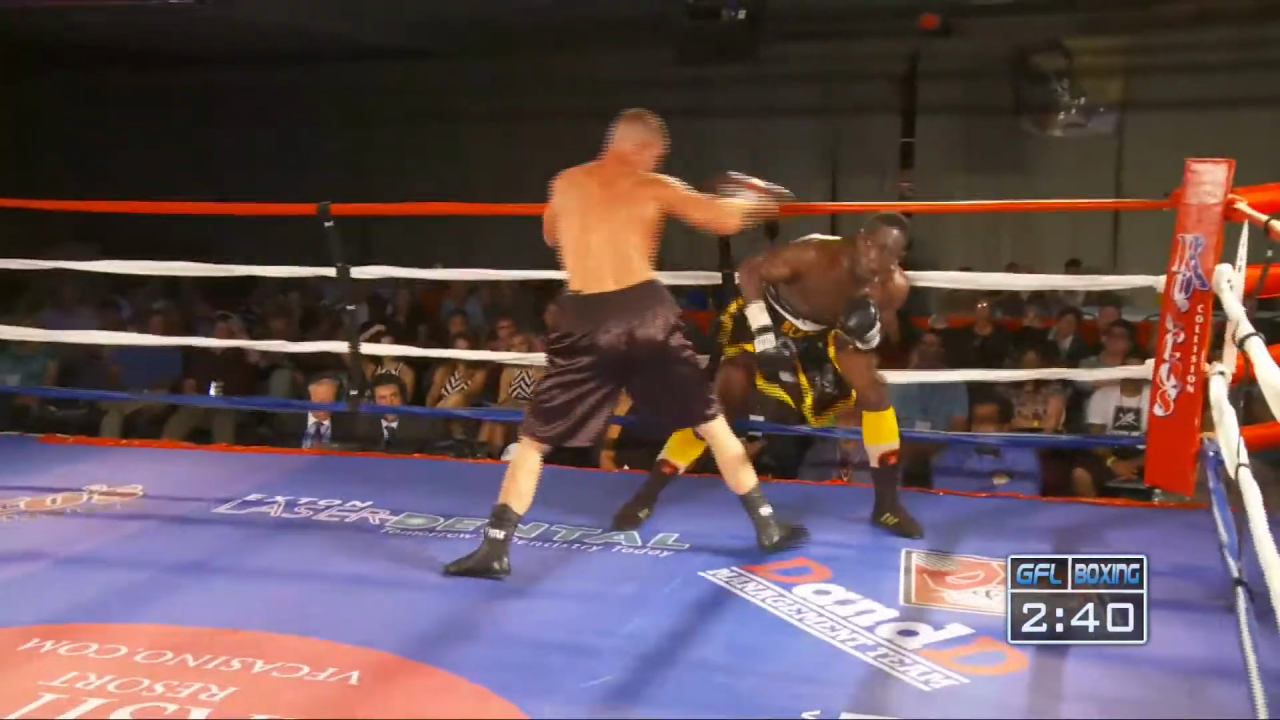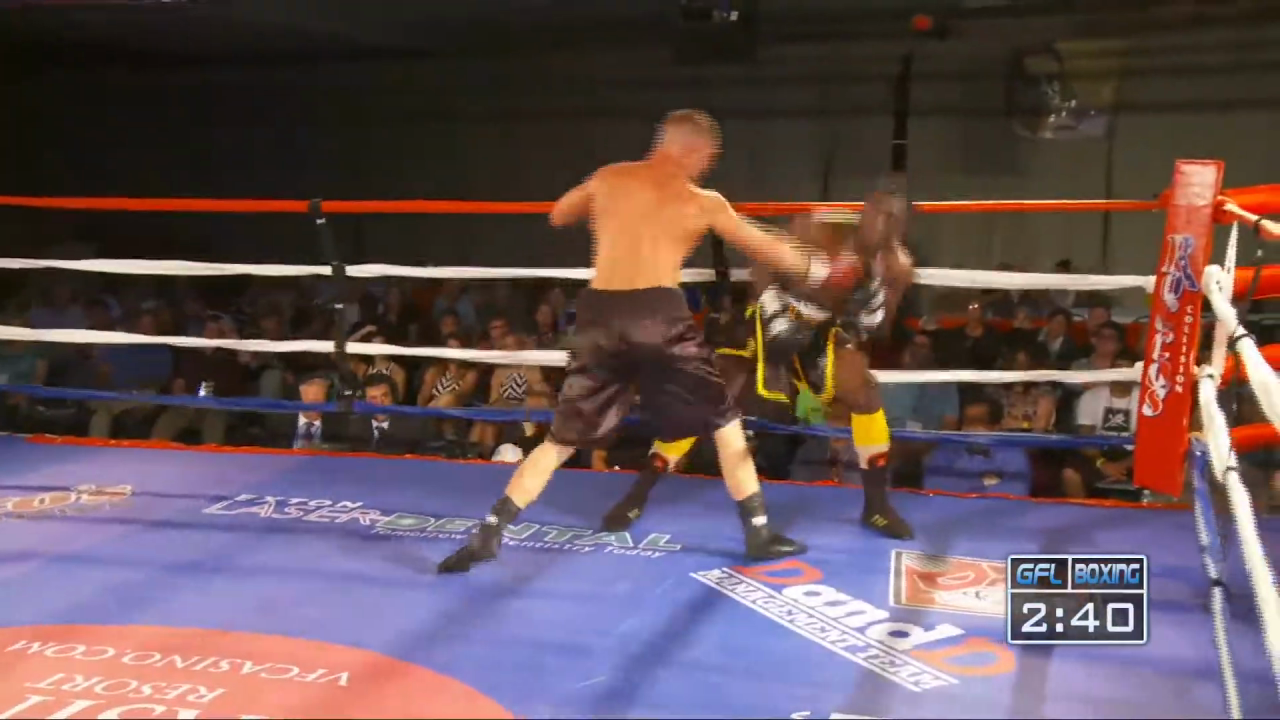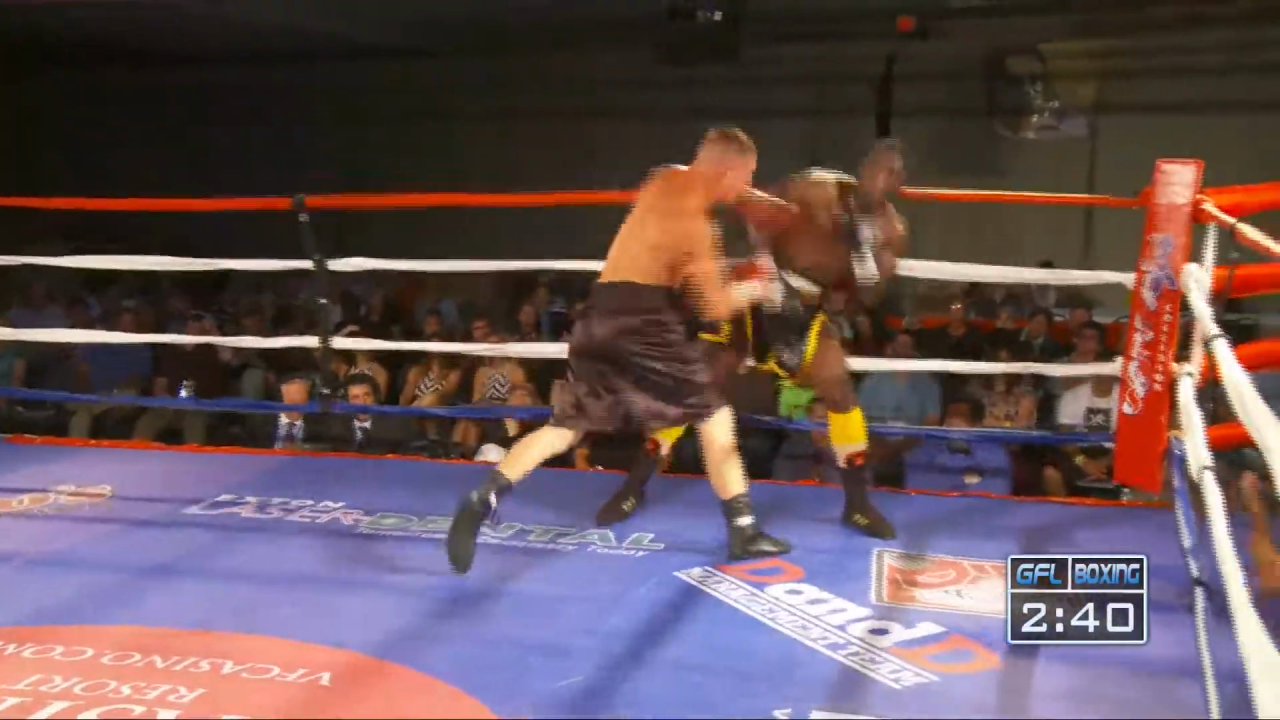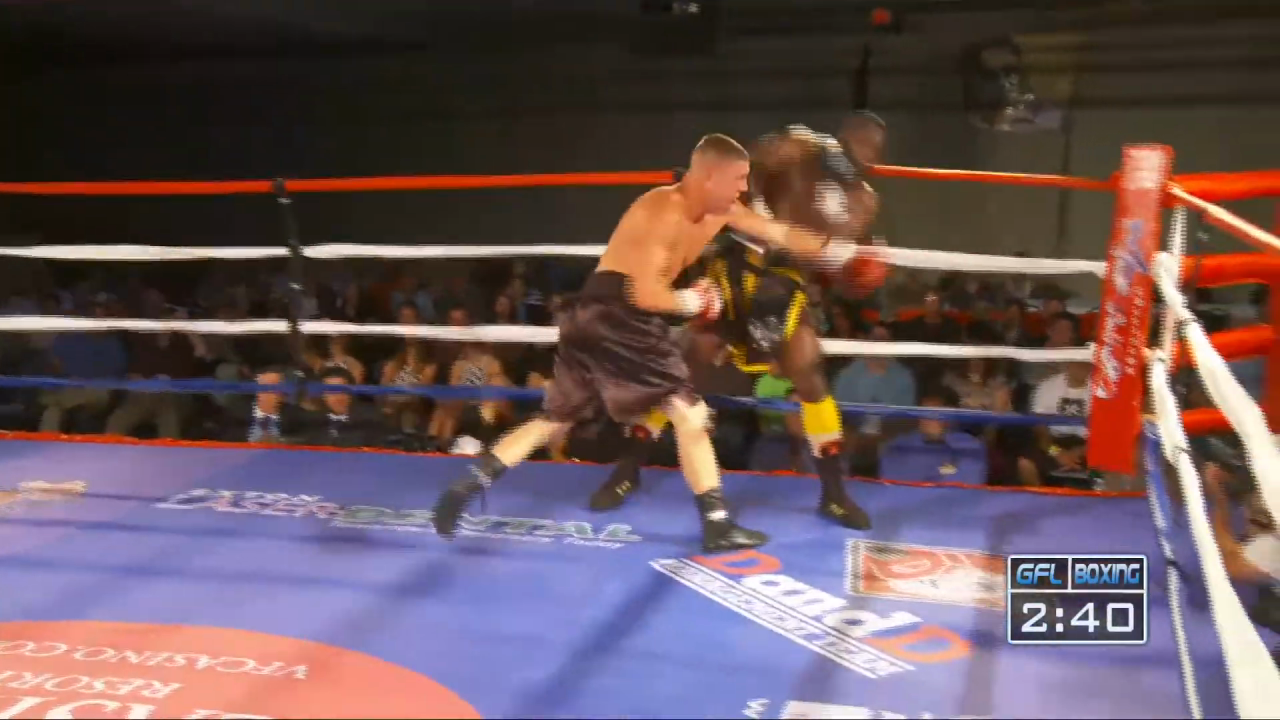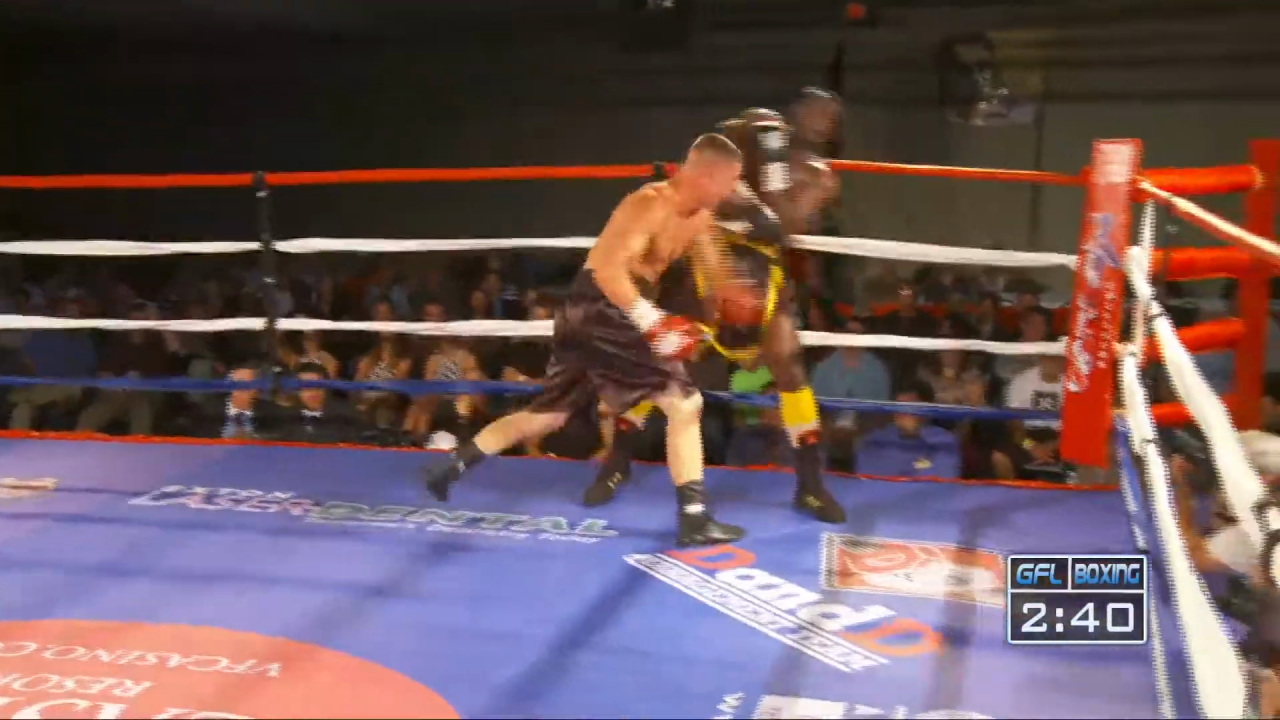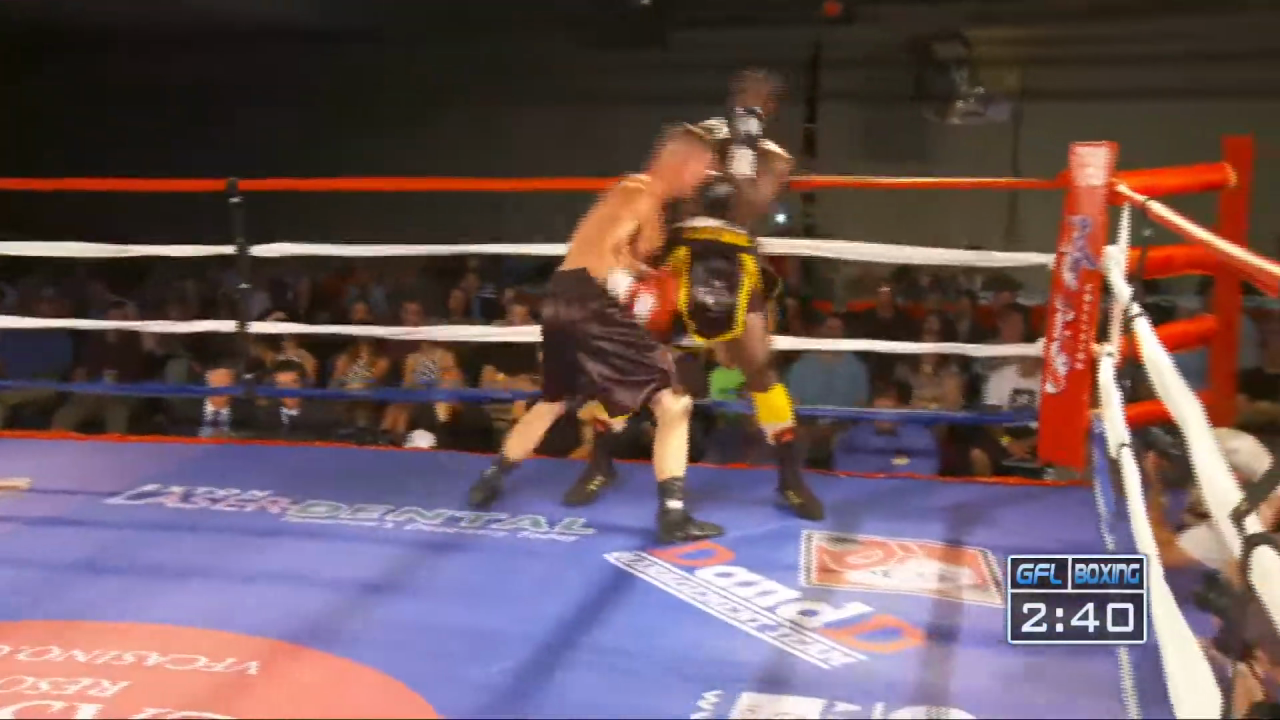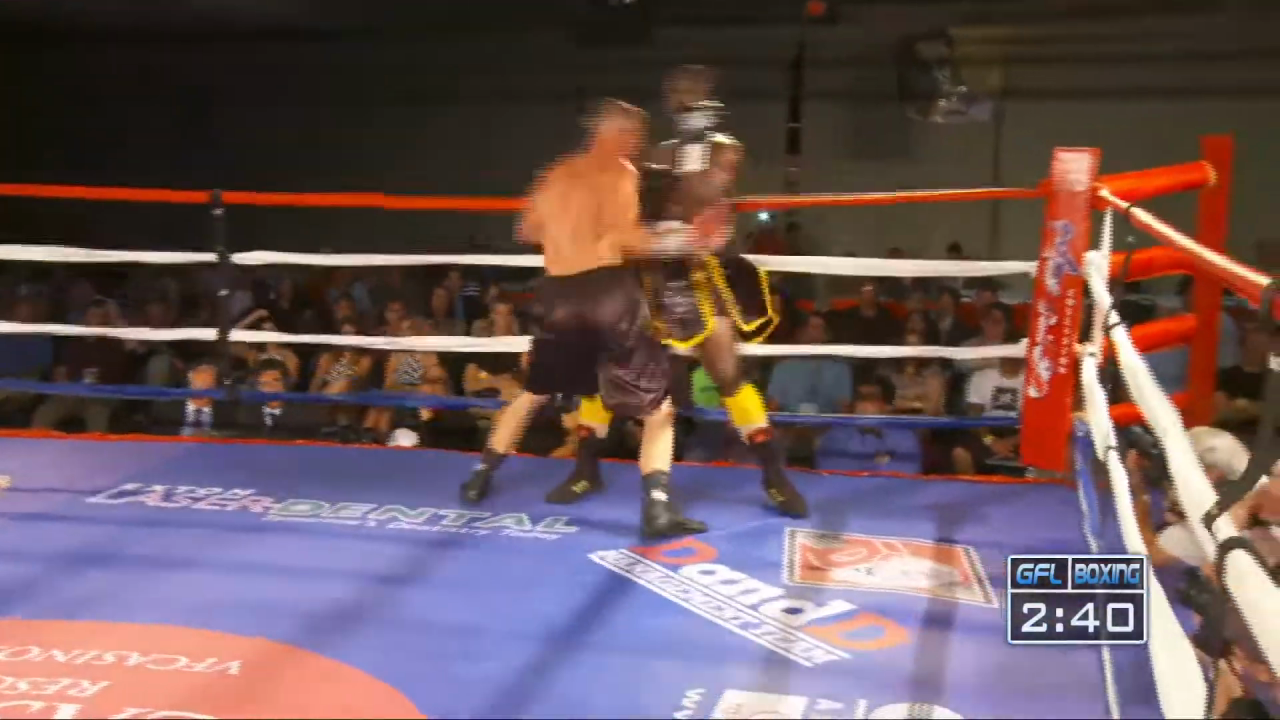
dt=0.1s
person 1, frame 1
left shoulder: (565, 183)
right shoulder: (654, 187)
left elbow: (552, 237)
right elbow: (728, 220)
right wrist: (754, 197)
left hip: (587, 323)
right hip: (647, 313)
left knee: (535, 438)
right knee: (712, 421)
left ankle: (495, 549)
right ankle: (767, 525)
person 1, frame 2
left shoulder: (609, 177)
right shoulder: (702, 202)
left elbow: (559, 216)
right elbow: (770, 249)
right wrist: (823, 270)
left hip: (601, 325)
right hip: (659, 321)
left knee: (560, 440)
right knee: (725, 425)
left ankle: (487, 533)
right ankle: (760, 533)
person 1, frame 3
left shoulder: (674, 180)
right shoulder: (692, 225)
right elbow: (716, 307)
right wrist: (757, 289)
left hip: (601, 316)
right hip: (639, 314)
left knee: (566, 427)
right knee: (715, 417)
left ankle: (481, 502)
right ankle: (743, 531)
person 1, frame 4
left shoulder: (716, 207)
right shoulder: (661, 212)
left elbow: (773, 232)
right elbow: (643, 296)
left wrist: (830, 250)
right wrist: (694, 300)
left hip: (595, 315)
right hip: (607, 310)
left knee: (556, 420)
right knee: (689, 413)
left ankle: (469, 484)
right ankle: (716, 525)
person 1, frame 5
left shoulder: (697, 211)
right shoulder: (651, 205)
left elbow: (706, 252)
right elbow: (613, 275)
right wrist: (654, 323)
left hip: (610, 307)
right hip: (600, 306)
left knee: (550, 413)
right knee: (684, 403)
left ankle: (453, 466)
right ankle: (693, 518)
person 1, frame 6
left shoulder: (641, 193)
right shoulder: (641, 197)
right elbow: (600, 253)
left wrist: (642, 270)
right wrist: (632, 294)
left hip: (566, 302)
right hip: (592, 303)
left knee: (554, 401)
right knee: (671, 402)
left ankle: (489, 482)
right ankle: (672, 515)
person 1, frame 7
left shoulder: (555, 177)
right shoulder: (619, 173)
left elbow: (527, 234)
right elbow: (630, 240)
left hip: (559, 300)
right hip: (608, 299)
left knee: (532, 391)
right knee: (657, 407)
left ankle: (480, 479)
right ankle: (659, 509)
person 2, frame 1
left shoulder: (894, 286)
right shoulder: (813, 254)
left elbow: (876, 340)
right elbow: (751, 271)
left wrist: (869, 328)
right wrist: (764, 333)
left hip: (822, 336)
right hip: (776, 329)
left knee: (874, 391)
left ankle: (888, 504)
right ankle: (647, 495)
person 2, frame 2
left shoulder: (898, 268)
right shoulder: (821, 231)
left elbow: (875, 329)
left wrist: (872, 308)
right wrist: (775, 316)
left hip: (821, 331)
right hip: (778, 321)
left knee: (863, 394)
left ankle: (878, 506)
right ankle: (639, 492)
person 2, frame 3
left shoulder: (891, 230)
right shoulder: (817, 187)
left elbow: (864, 295)
right elbow: (761, 217)
left wrist: (864, 251)
left hip: (809, 308)
left knee: (839, 394)
left ankle: (858, 503)
right ankle: (634, 485)
person 2, frame 4
left shoulder: (863, 199)
right shoulder: (797, 145)
left wrist: (835, 184)
left hip: (784, 286)
right hip: (734, 270)
left knee: (810, 378)
left ankle: (834, 493)
right ankle: (628, 468)
person 2, frame 5
left shoulder: (820, 176)
right shoulder: (753, 127)
left elbow: (785, 225)
left wrist: (773, 162)
left hip: (760, 269)
left knee: (789, 368)
left ankle: (811, 485)
right ankle: (618, 461)
person 2, frame 6
left shoulder: (775, 159)
right shoulder: (705, 138)
left elbow: (747, 210)
left wrist: (741, 154)
left hip: (730, 265)
right hip: (680, 258)
left knee: (759, 369)
left ankle: (791, 481)
right ankle: (601, 464)
person 2, frame 7
left shoulder: (723, 146)
right shoulder: (662, 151)
left elbow: (697, 203)
right elbow: (641, 201)
left wrist: (694, 143)
left hip: (698, 267)
right hip: (648, 265)
left knee: (728, 374)
left ankle: (775, 477)
right ankle: (586, 469)
